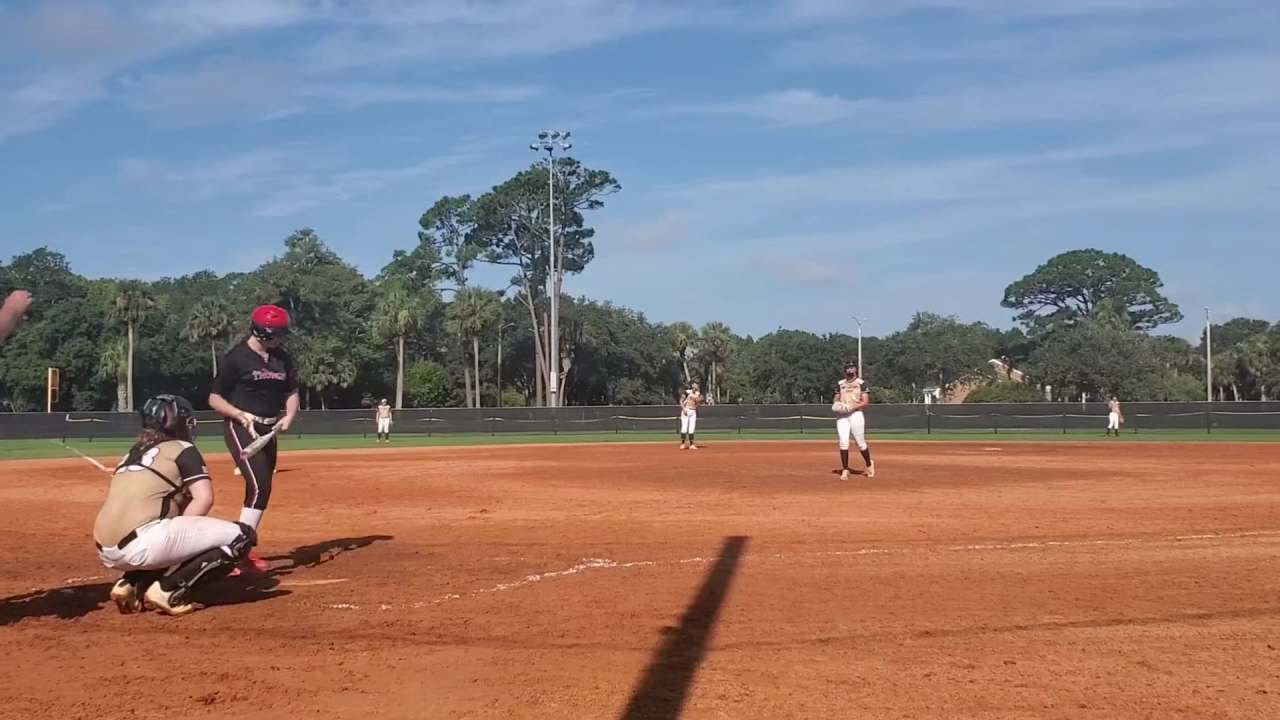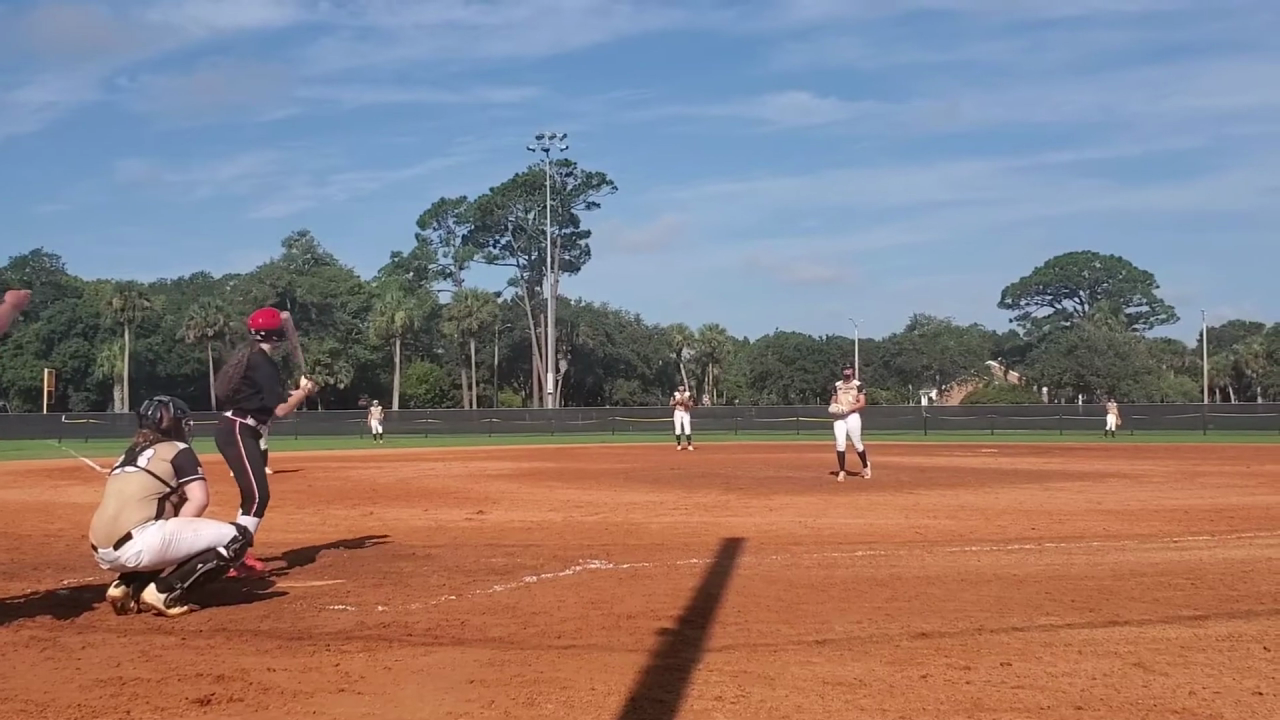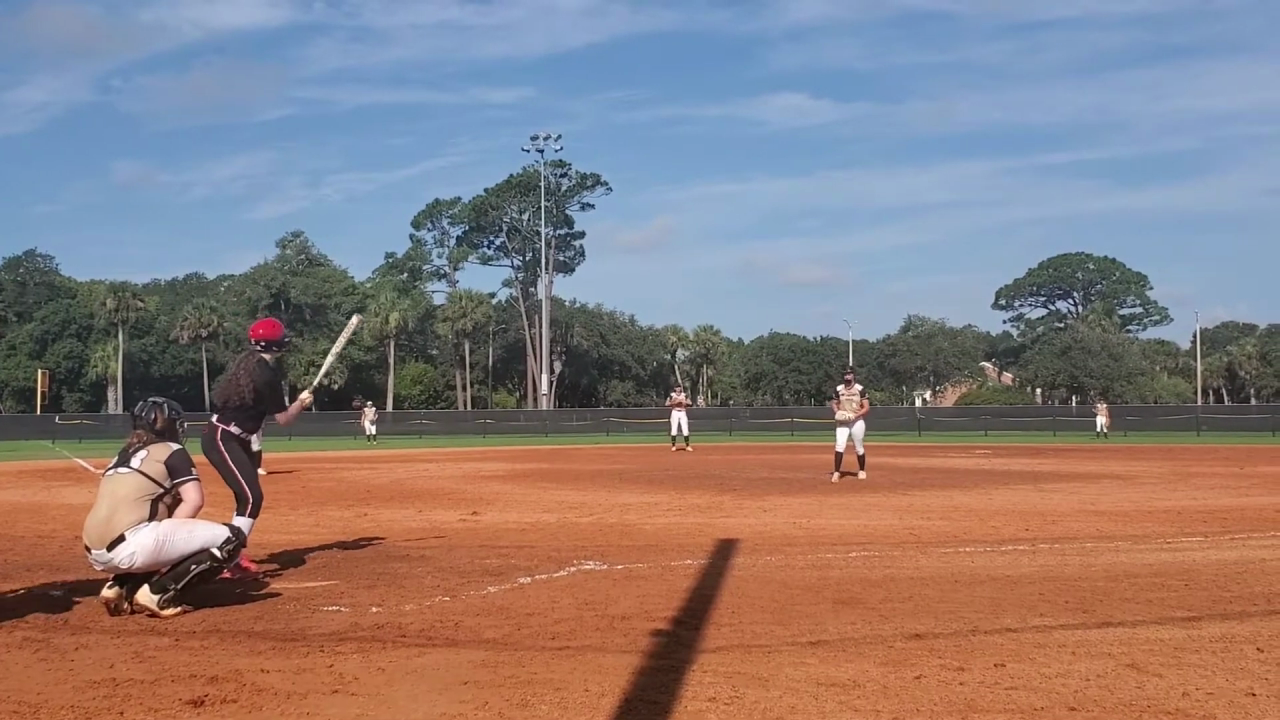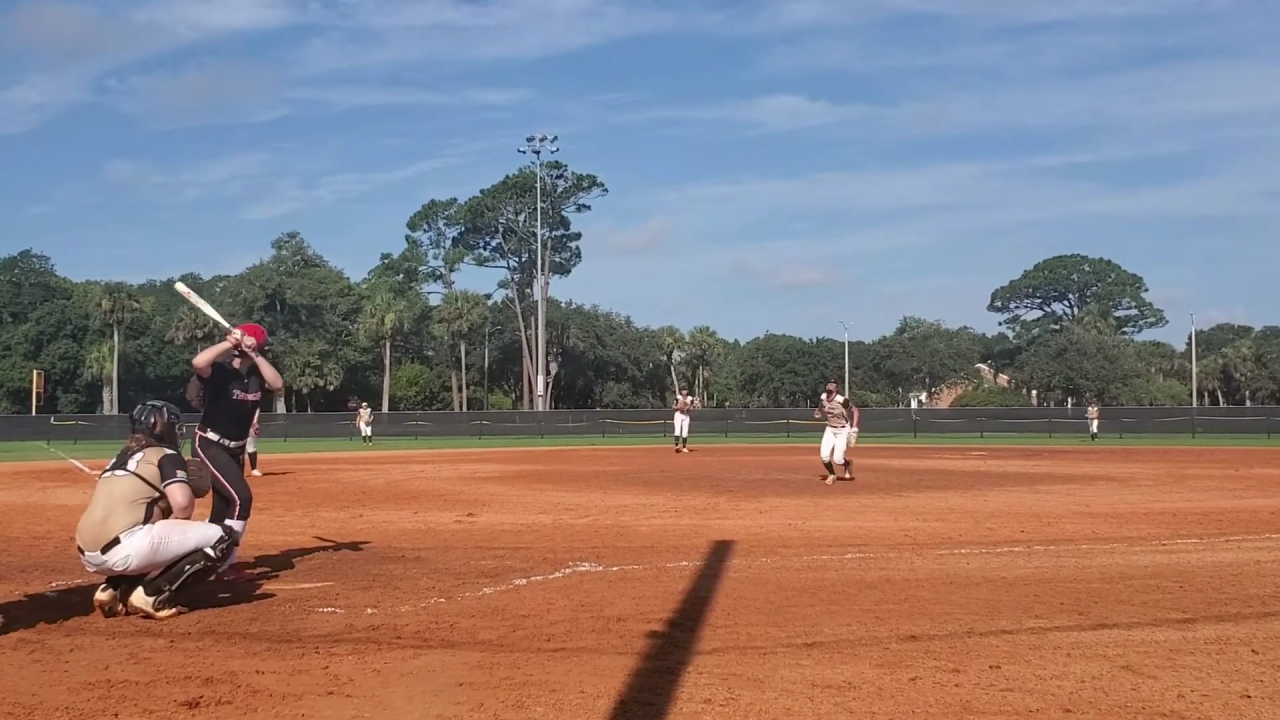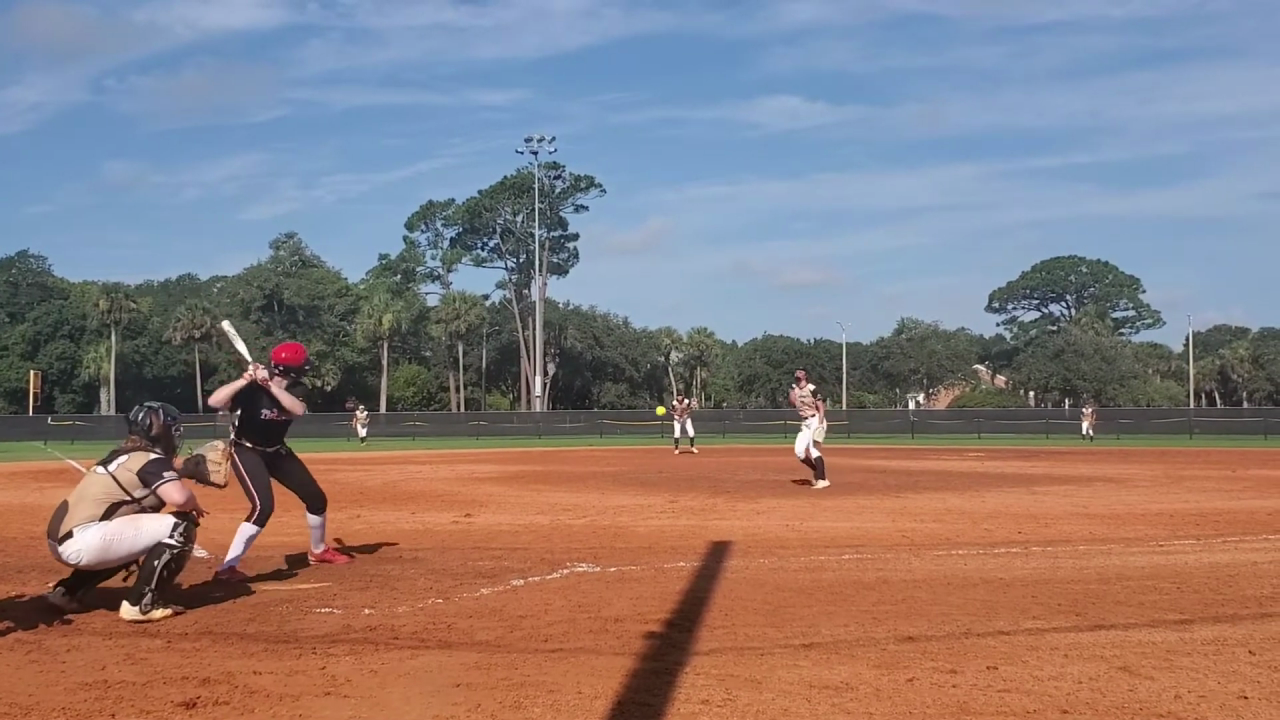
dt=0.7s
person 1, frame 1
left shoulder: (282, 358)
right shoulder: (235, 358)
left elbow: (292, 392)
right elbow: (214, 398)
left wrist: (288, 416)
right wrist: (242, 415)
left hip: (268, 432)
right hip: (242, 429)
left knee: (260, 490)
right knee: (259, 488)
person 1, frame 2
left shoulder: (258, 358)
right shoulder: (261, 363)
left elbow: (274, 400)
right elbow: (279, 410)
left wrist: (300, 391)
right wrist: (302, 392)
left hip: (246, 433)
right hip: (237, 433)
left knee: (253, 496)
right knee: (258, 496)
person 1, frame 3
left shoulder: (251, 366)
right shoulder: (267, 374)
right elbow: (282, 419)
left wrist: (295, 405)
right wrist: (300, 403)
left hip: (237, 440)
right hip: (222, 439)
left knee: (248, 498)
right knee: (252, 497)
right ankle: (230, 562)
person 1, frame 4
left shoulder: (255, 373)
right shoulder: (220, 372)
left elbow: (277, 384)
right elbow: (198, 362)
left wrist: (254, 354)
right wrist: (228, 342)
left hip: (235, 450)
right hip: (209, 446)
left knee: (223, 511)
right knee: (241, 498)
right ankle: (224, 566)
person 1, frame 5
left shoulder: (294, 389)
right shoulder: (252, 390)
left elbow: (296, 407)
right elbow: (214, 402)
left wrist: (272, 386)
right wrist: (244, 380)
left hip: (276, 450)
right hip: (247, 452)
left knee: (317, 499)
right knee: (263, 507)
left ankle: (319, 550)
right ankle: (228, 566)
person 2, frame 1
left shoulder: (134, 452)
right shoulder: (181, 448)
right elbow: (204, 498)
right wrist: (179, 535)
left hip: (108, 550)
right hip: (141, 543)
right knee: (241, 535)
left ankle: (131, 585)
right ankle: (168, 590)
person 2, frame 2
left shoulder: (130, 453)
right shoulder: (177, 450)
right elbow: (199, 500)
right wrist: (175, 536)
right hip: (136, 544)
right knee: (237, 537)
left ankle: (126, 587)
right ankle: (164, 592)
person 2, frame 3
left shoulder: (124, 454)
right shoulder: (171, 450)
right elbow: (194, 500)
right wrist: (168, 538)
left hip: (96, 553)
right hip: (129, 546)
right knee: (231, 538)
left ankle: (119, 588)
right ankle: (158, 594)
person 2, frame 4
left shoulder: (123, 457)
right shoulder: (166, 455)
right elbow: (182, 502)
right wrist: (184, 519)
right hip: (123, 548)
left knee: (158, 536)
right knee: (222, 537)
left ankle: (113, 590)
right ankle: (153, 596)
person 2, frame 5
left shoulder: (126, 454)
right shoulder: (152, 461)
right elbow: (179, 497)
right wrist: (193, 504)
left hip: (64, 540)
right hip: (85, 540)
left knee: (137, 547)
right knee: (182, 526)
left ankle: (67, 591)
right ankle: (142, 605)
